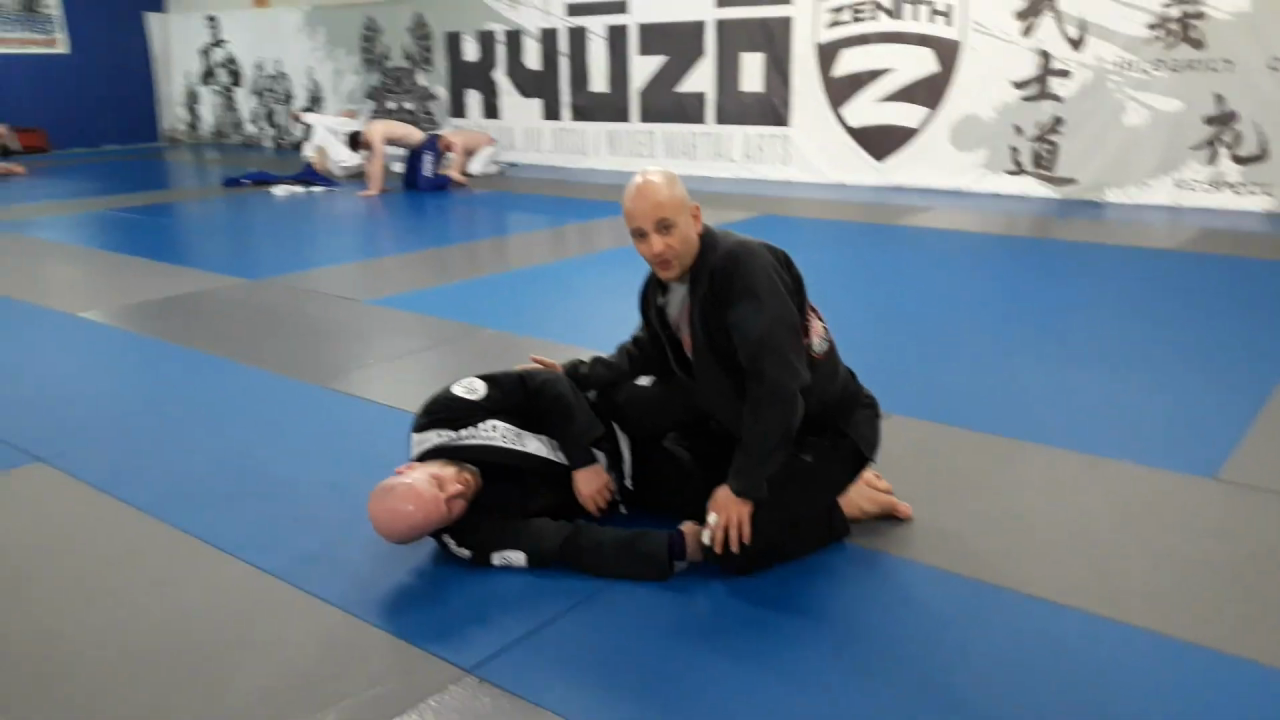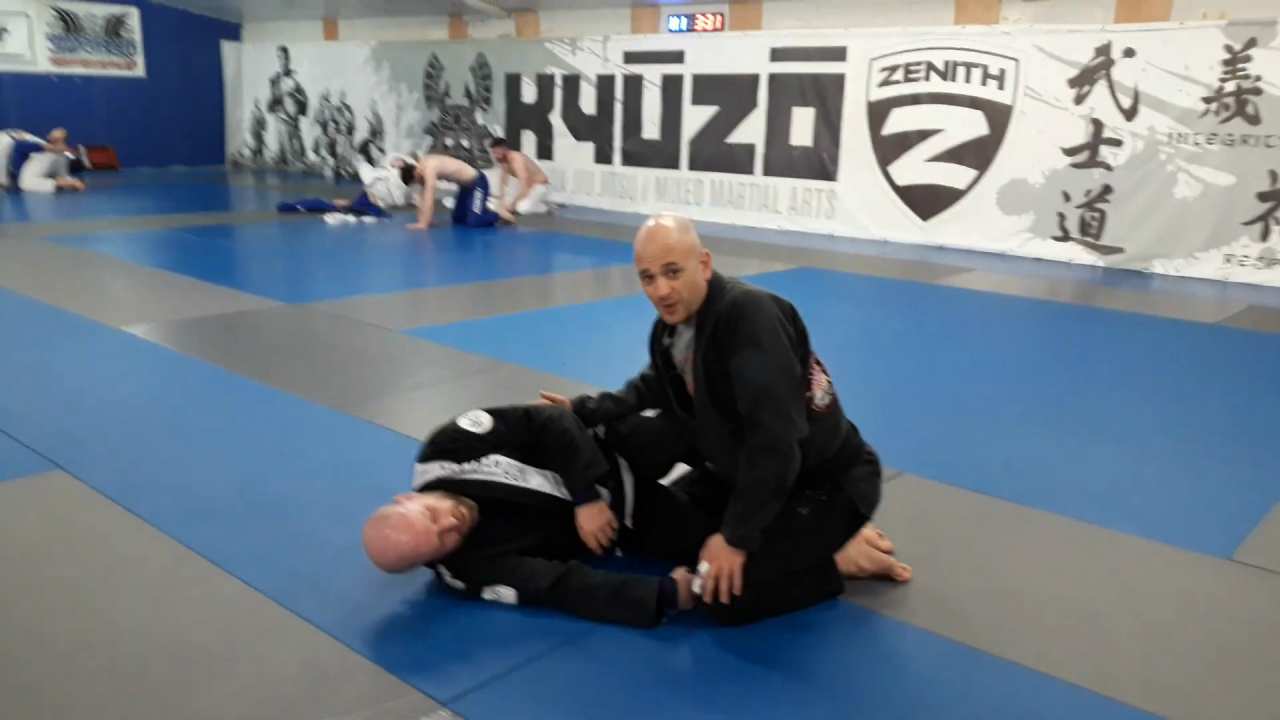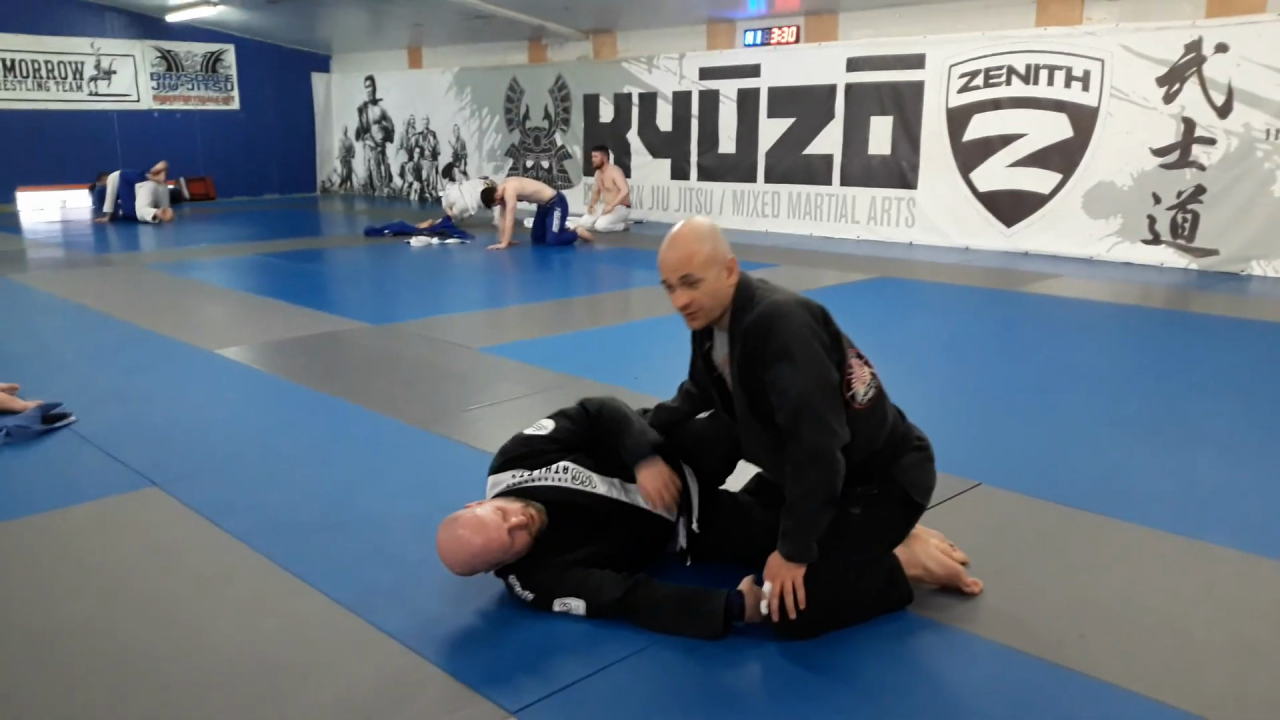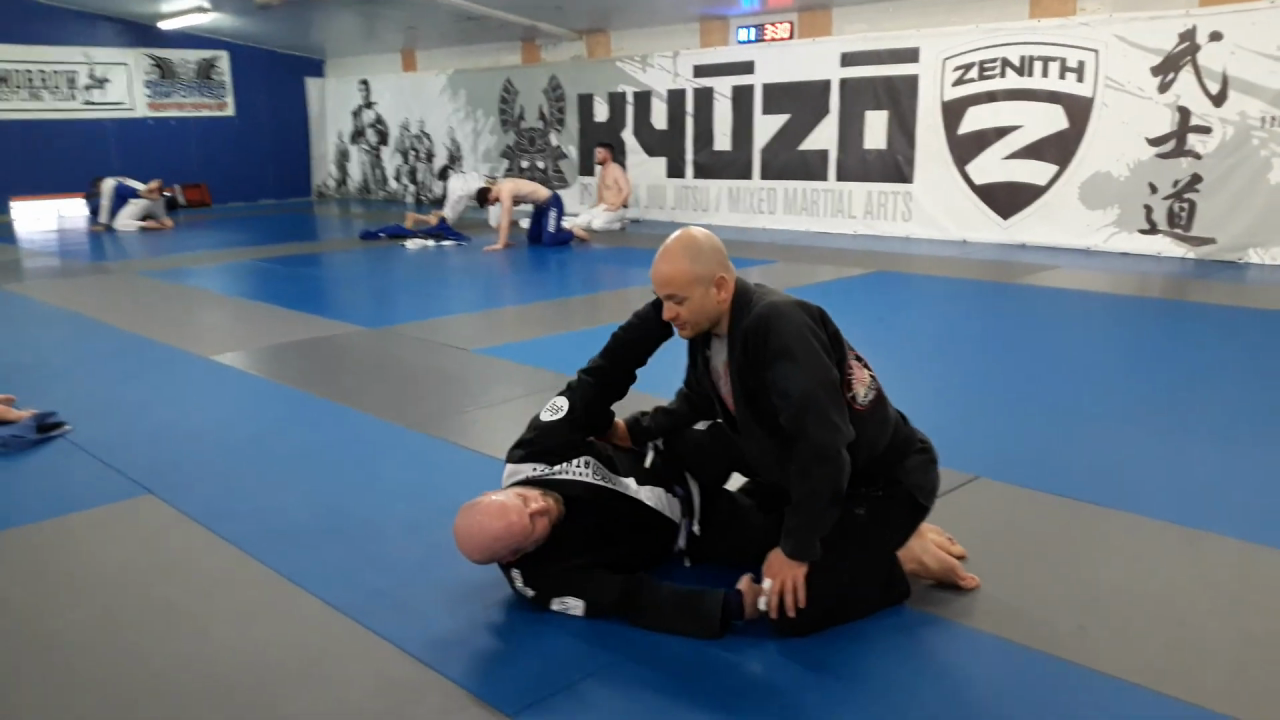
dt=0.5s
person 1, frame 1
left shoulder: (444, 414)
right shoulder: (478, 539)
left elbow: (542, 386)
right elbow: (576, 547)
left wrist: (583, 459)
right wrist: (681, 546)
person 1, frame 2
left shoulder: (446, 448)
right shoulder: (472, 572)
left elbow: (546, 424)
right elbow: (566, 588)
left wrist: (586, 496)
right wrist: (672, 594)
left hip: (613, 453)
right hip: (622, 521)
person 1, frame 3
left shoulder: (517, 460)
right shoulder: (543, 581)
left elbow: (601, 415)
right elbow: (631, 599)
left wrist: (645, 457)
right wrist: (737, 608)
left hip: (672, 462)
right hip: (688, 528)
right ankle: (897, 563)
person 1, frame 4
left shoulder: (540, 446)
right shoulder: (549, 578)
left elbow: (606, 372)
right elbow: (635, 600)
left wrist: (668, 307)
right wrist: (737, 605)
left hip: (675, 461)
right hip: (687, 531)
right ankle: (896, 558)
person 2, frame 1
left shoulder: (746, 267)
right shoulder: (661, 284)
left elbow: (777, 387)
right elbow: (649, 355)
left wrist: (744, 485)
right wrist: (575, 374)
left hip: (824, 427)
right hip: (743, 417)
left knee: (736, 547)
left ankle: (845, 501)
person 2, frame 2
left shoulder: (750, 317)
right shoulder: (671, 326)
left elbow: (774, 440)
right elbow: (655, 390)
left wrist: (737, 536)
right wrist: (583, 411)
left hip: (827, 482)
right hip: (753, 474)
left knee: (730, 596)
left ankle: (842, 558)
person 2, frame 3
left shoulder: (779, 322)
right shoulder: (710, 321)
left elbow: (816, 445)
right elbow: (700, 393)
left wrist: (794, 550)
right wrist: (644, 425)
left hip: (881, 474)
right hip: (814, 472)
left knee: (799, 612)
left ankle: (910, 565)
right ankle: (868, 538)
person 2, frame 4
left shoulder: (779, 326)
right shoulder: (707, 327)
left elbow: (821, 445)
right elbow: (698, 399)
left wrist: (797, 548)
right wrist: (636, 430)
left hip: (884, 480)
right hip: (807, 475)
left knee: (795, 609)
left ankle: (904, 560)
